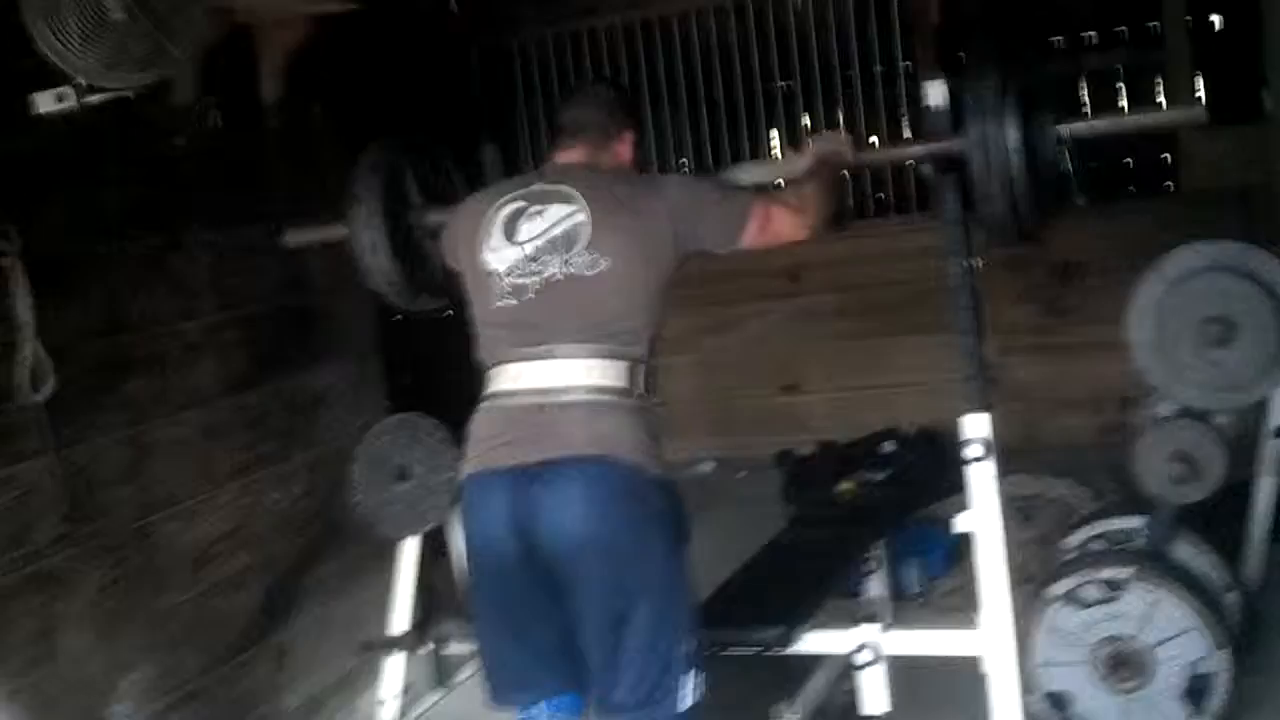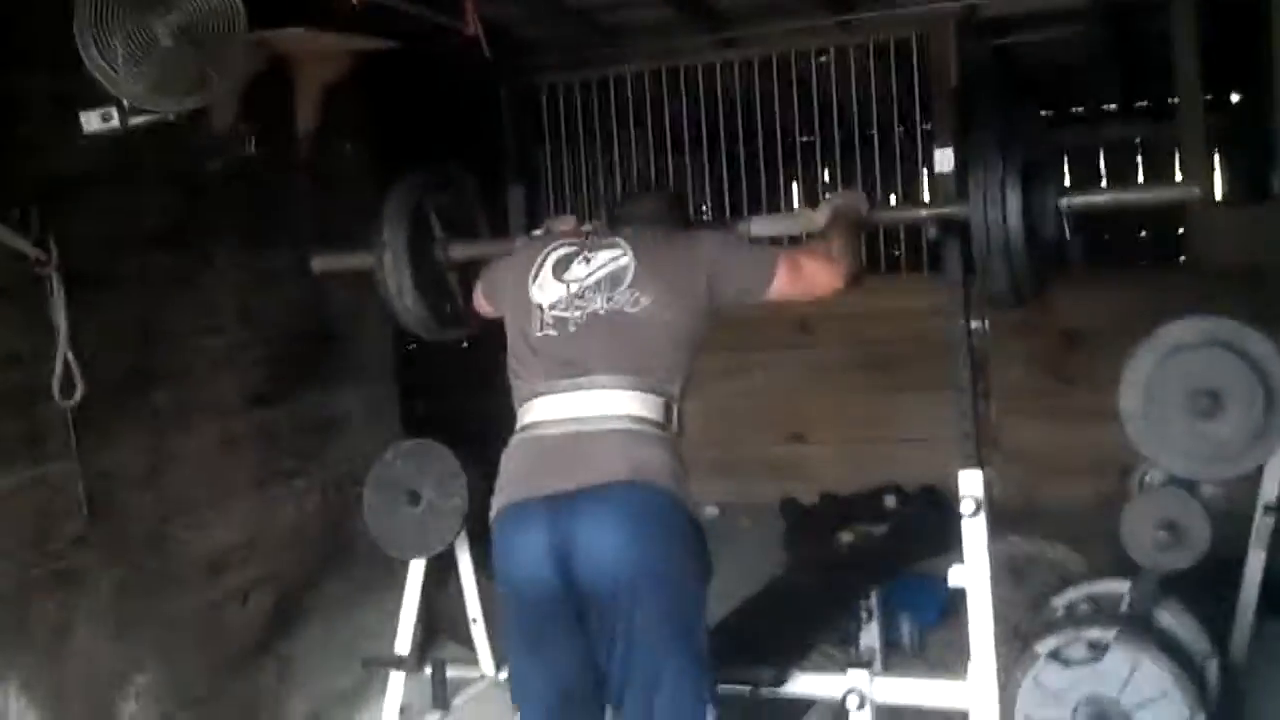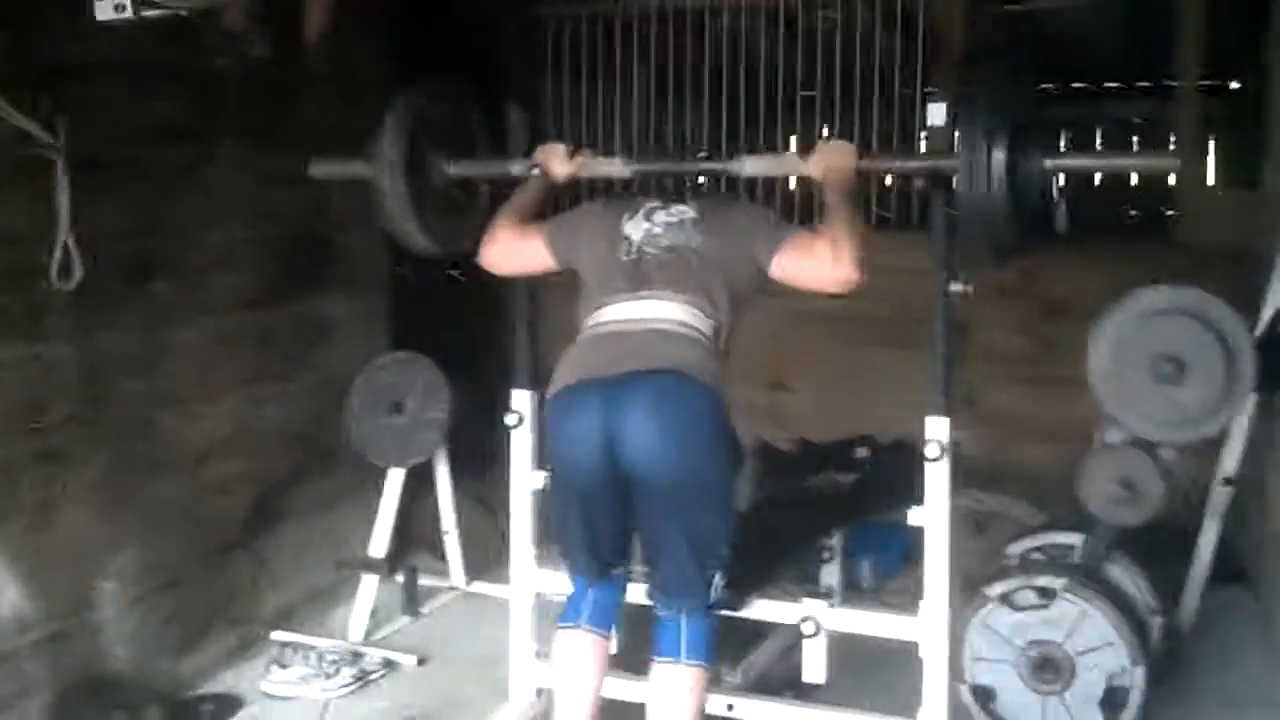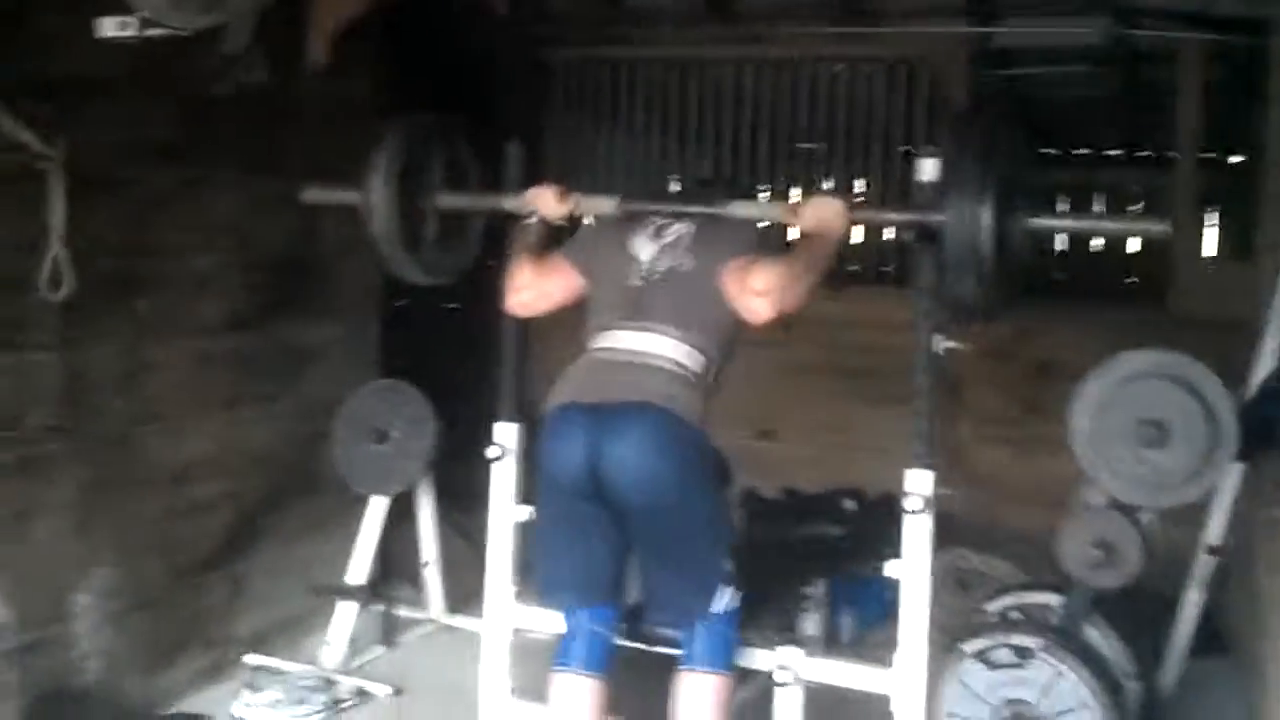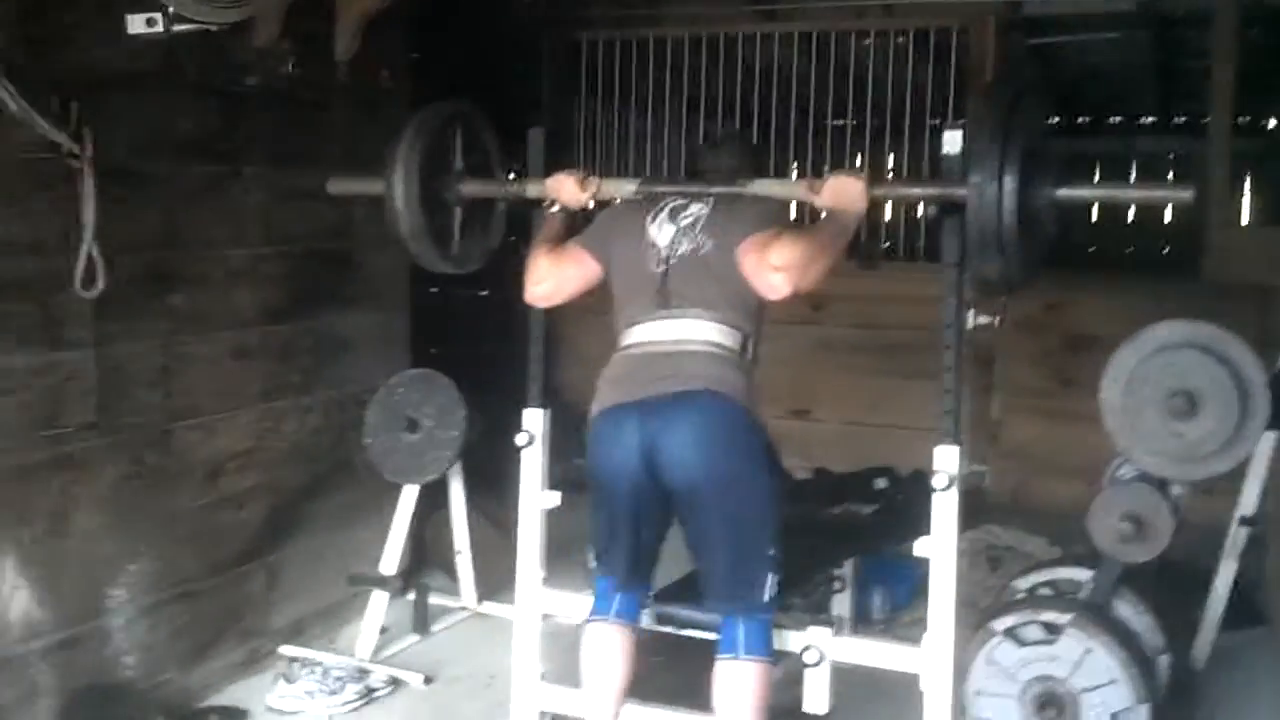
dt=0.7s
person 1, frame 1
left shoulder: (475, 216)
right shoulder: (654, 200)
right elbow: (793, 220)
right wrist: (825, 163)
left hip: (490, 481)
right hip: (601, 472)
person 1, frame 2
left shoulder: (526, 262)
right shoulder: (691, 253)
left elbow: (483, 300)
right elbow: (825, 272)
right wrist: (844, 216)
left hip: (521, 513)
right hip: (631, 506)
person 1, frame 3
left shoulder: (601, 217)
right shoulder: (740, 221)
left elbow: (496, 252)
right elbow: (838, 269)
left wrist: (544, 177)
right wrist: (835, 182)
left hip: (575, 401)
right hip: (675, 402)
left knee: (593, 582)
right knee: (686, 604)
person 1, frame 4
left shoulder: (612, 233)
right shoulder: (737, 237)
left elbow: (522, 295)
right elbow: (760, 298)
left wrist: (537, 220)
right wrist: (823, 236)
left hip: (567, 424)
right hip: (657, 431)
left knee: (586, 622)
right knee: (708, 619)
person 1, frame 5
left shoulder: (624, 216)
right shoulder: (755, 211)
left elbow: (541, 285)
right elbow: (779, 275)
left wrist: (560, 209)
right wrist: (843, 214)
left hip: (616, 419)
right hip: (708, 419)
left knee: (616, 585)
right knee: (743, 606)
